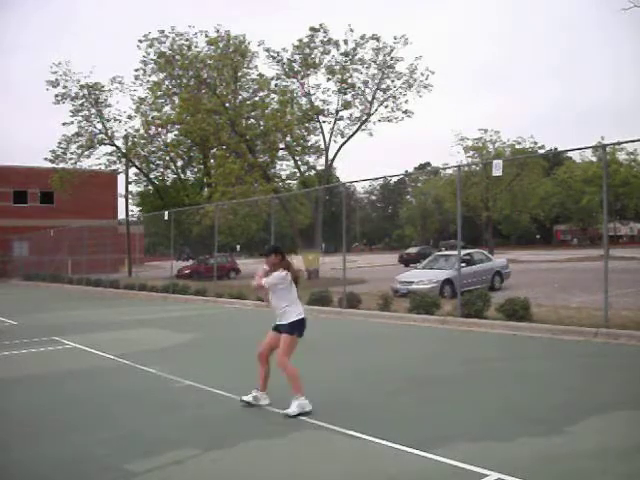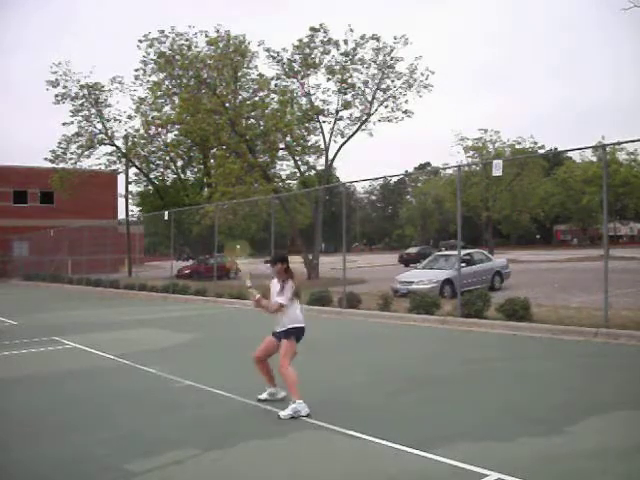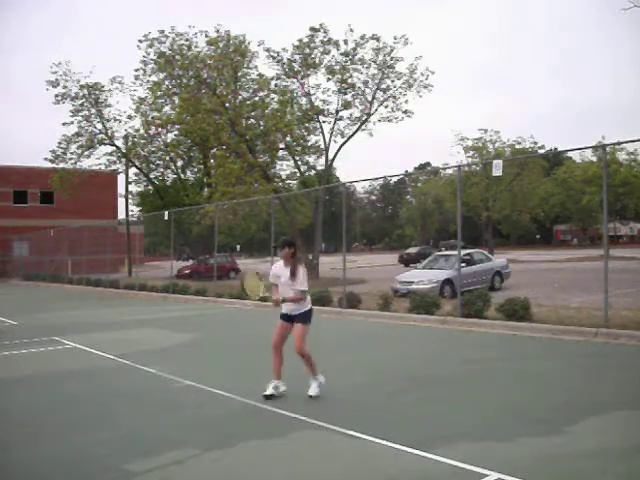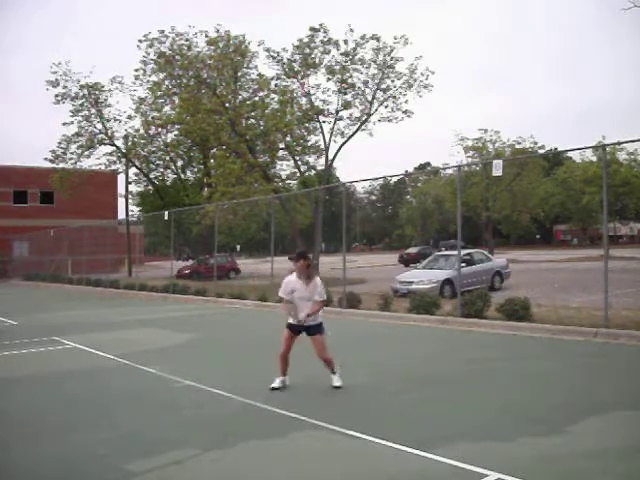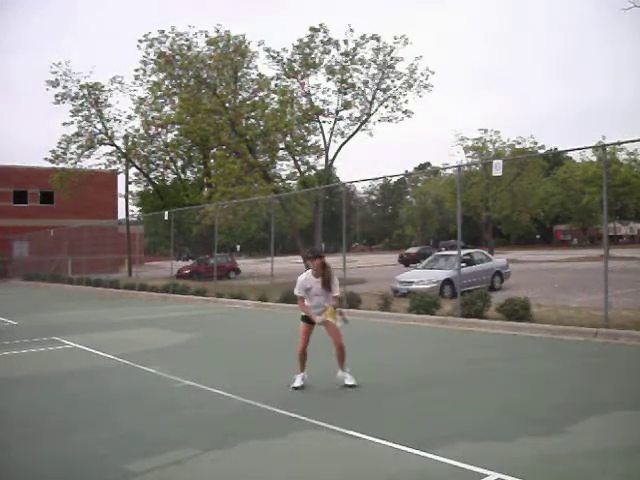
dt=0.2s
person 1, frame 1
left shoulder: (281, 275)
right shoulder: (274, 275)
left elbow: (257, 284)
right elbow: (265, 291)
left wrist: (261, 273)
left hip: (294, 321)
right hip: (282, 321)
left knee: (282, 360)
right knee: (263, 353)
left ankle: (301, 401)
right ankle: (259, 394)
person 1, frame 2
left shoulder: (288, 285)
right shoulder: (274, 283)
left elbow: (275, 309)
right elbow: (270, 306)
left wrist: (260, 302)
right wrist: (259, 302)
left hip: (293, 328)
right hip: (281, 328)
left knee: (284, 365)
right knee: (258, 357)
left ankle: (298, 405)
right ankle: (274, 390)
person 1, frame 3
left shoulder: (300, 270)
right shoulder: (276, 267)
left elbow: (302, 296)
right elbow: (274, 286)
left wrist: (283, 299)
right wrist: (276, 296)
left hip: (302, 311)
right hip: (285, 311)
left knee: (299, 348)
right knee: (276, 345)
left ankle: (316, 378)
right ankle: (278, 384)
person 1, frame 4
left shoulder: (315, 281)
right shoulder: (288, 281)
left elbow: (319, 305)
right elbow: (285, 303)
left wrist: (306, 314)
right wrist: (292, 315)
left hip: (313, 322)
right hip: (294, 321)
left knee: (323, 356)
right knee: (283, 353)
left ankle: (334, 373)
right ankle: (282, 378)
person 1, frame 5
left shoulder: (331, 277)
right shoulder: (303, 279)
left elbow: (335, 299)
right elbow: (300, 302)
right wrist: (314, 317)
right hip: (308, 314)
left knee: (339, 344)
right knee: (302, 347)
left ankle: (343, 372)
right ankle: (302, 374)
